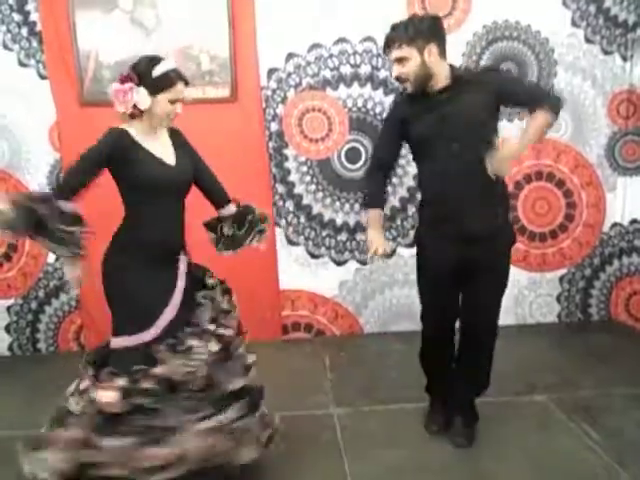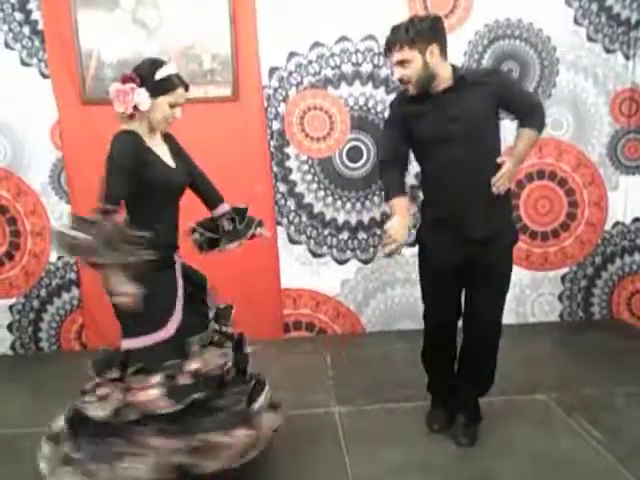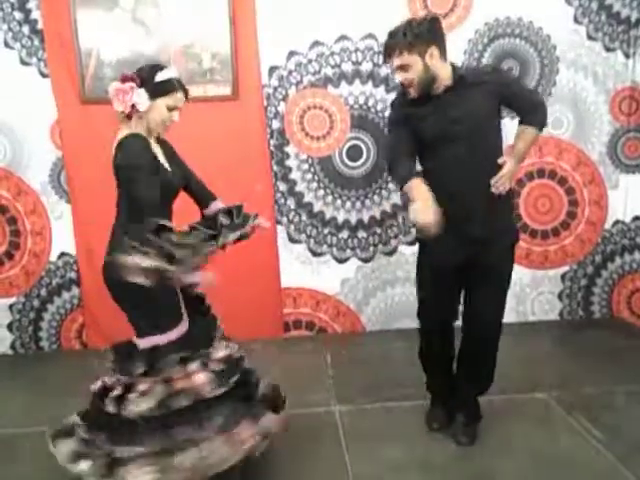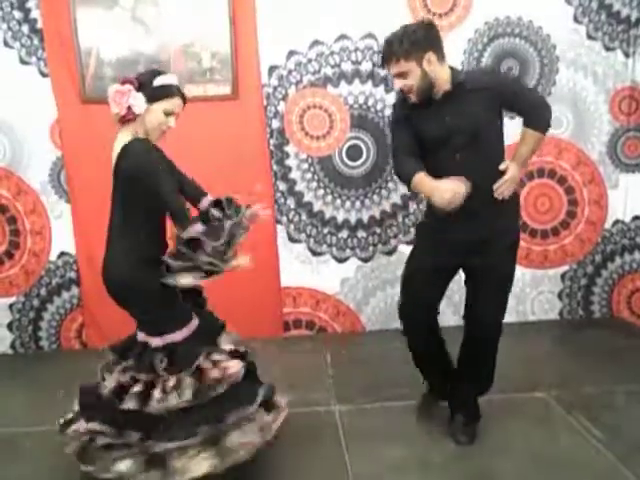
dt=0.1s
person 1, frame 1
left shoulder: (485, 84)
right shoulder: (404, 108)
left elbow: (548, 101)
right elbow: (380, 166)
left wrist: (519, 145)
right wrist: (375, 225)
left hip: (490, 232)
right hip: (437, 236)
left knee: (480, 326)
right knee: (436, 324)
left ankle: (463, 408)
right ankle: (439, 400)
person 1, frame 2
left shoulder: (487, 83)
right shoulder: (404, 107)
left elbow: (534, 112)
right elbow: (391, 163)
left wrist: (514, 161)
right wrist: (398, 211)
left hip: (493, 230)
right hip: (441, 234)
left knee: (483, 325)
right knee: (439, 322)
left ankle: (467, 407)
right ankle: (442, 399)
person 1, frame 3
left shoulder: (488, 82)
right shoulder: (405, 107)
left elbow: (536, 109)
right elbow: (400, 161)
left wrist: (515, 160)
right wrist: (420, 197)
left hip: (494, 229)
right hip: (441, 233)
left knee: (484, 324)
right knee: (434, 322)
left ankle: (467, 406)
right ankle: (441, 398)
person 1, frame 4
left shoulder: (488, 85)
right shoulder: (406, 108)
left elbow: (539, 111)
right elbow: (404, 162)
left wrist: (517, 165)
right wrist: (432, 189)
left hip: (494, 227)
right hip: (440, 227)
left knee: (483, 323)
right knee: (414, 309)
left ankle: (465, 406)
right ankle: (440, 383)
person 2, frame 1
left shoulder: (175, 139)
right shoulder: (119, 142)
left elbow: (210, 185)
right elbow: (67, 189)
left wrist: (240, 222)
right wrist: (71, 250)
left hip: (172, 263)
right hip: (133, 267)
left knee: (198, 342)
right knee: (140, 355)
person 2, frame 2
left shoulder: (165, 142)
right shoulder: (127, 144)
left elbow: (202, 185)
right elbow: (109, 206)
left wrist: (239, 222)
right wrist: (118, 270)
left hip: (160, 261)
right hip: (136, 265)
left knee: (195, 337)
right knee: (154, 353)
person 2, frame 3
left shoulder: (156, 144)
right shoulder: (132, 147)
left elbow: (196, 187)
right elbow: (149, 213)
left wrist: (237, 223)
right wrist: (183, 262)
left hip: (156, 264)
right hip: (136, 268)
left knee: (189, 338)
right knee: (169, 349)
person 2, frame 4
left shoulder: (139, 149)
right shoulder: (139, 152)
left elbow: (185, 189)
right elbow: (174, 209)
left wrist: (234, 214)
right wrist: (220, 250)
left hip: (136, 265)
right hip: (134, 270)
left knee: (159, 344)
right knee: (186, 342)
